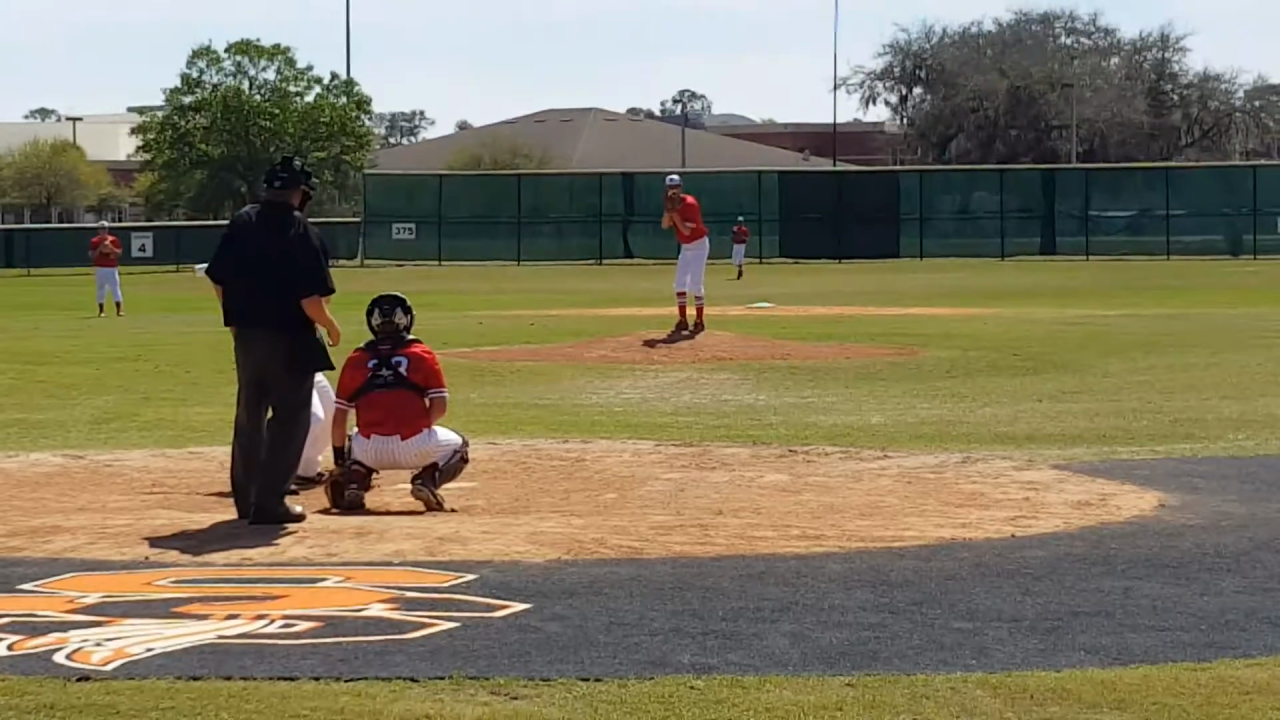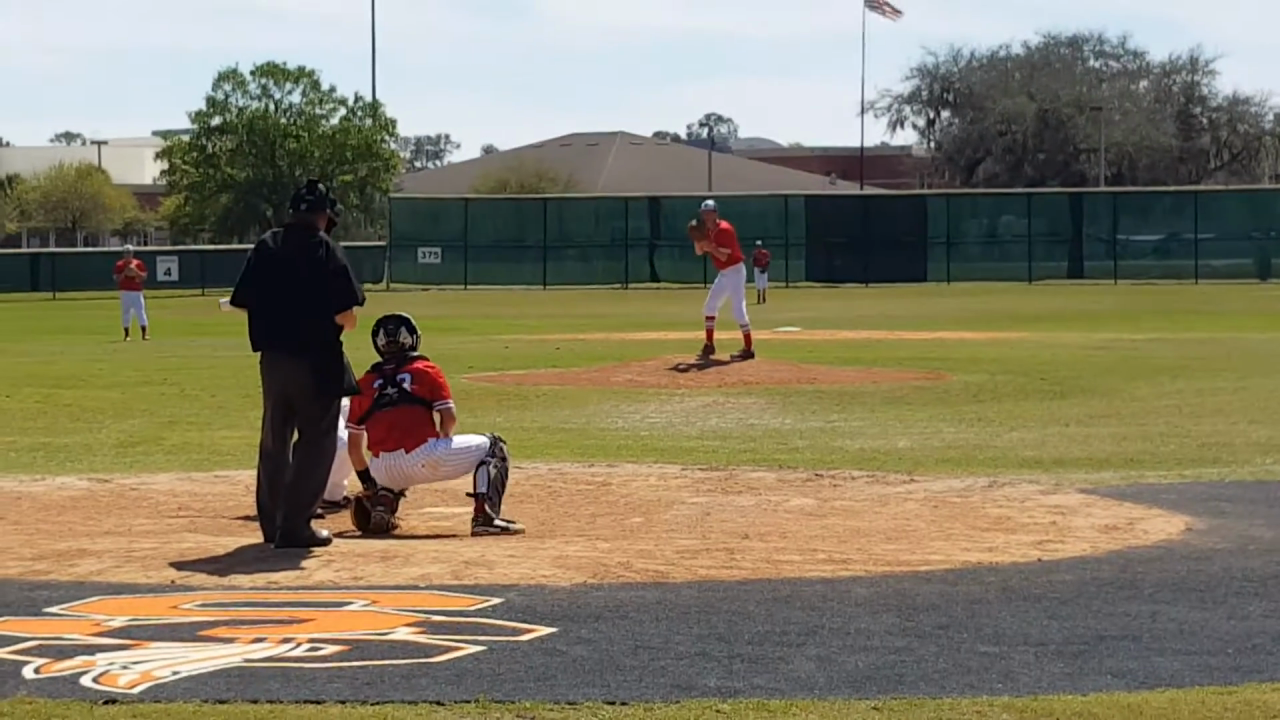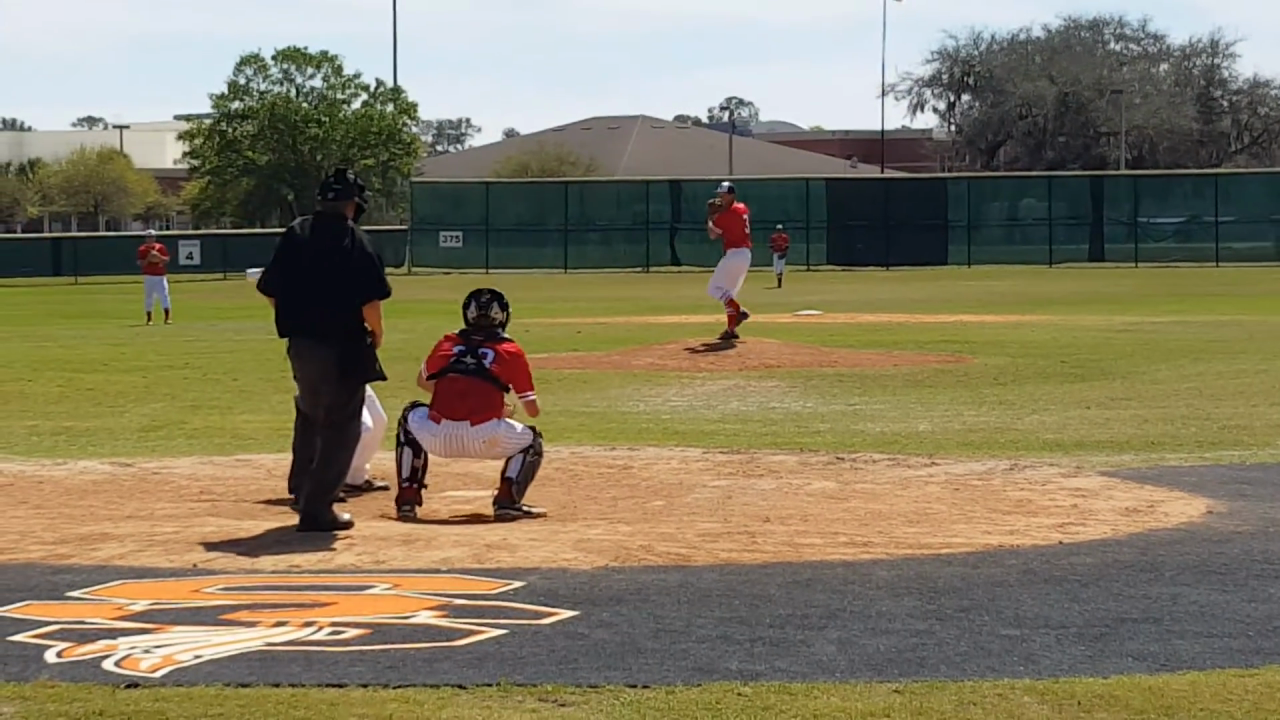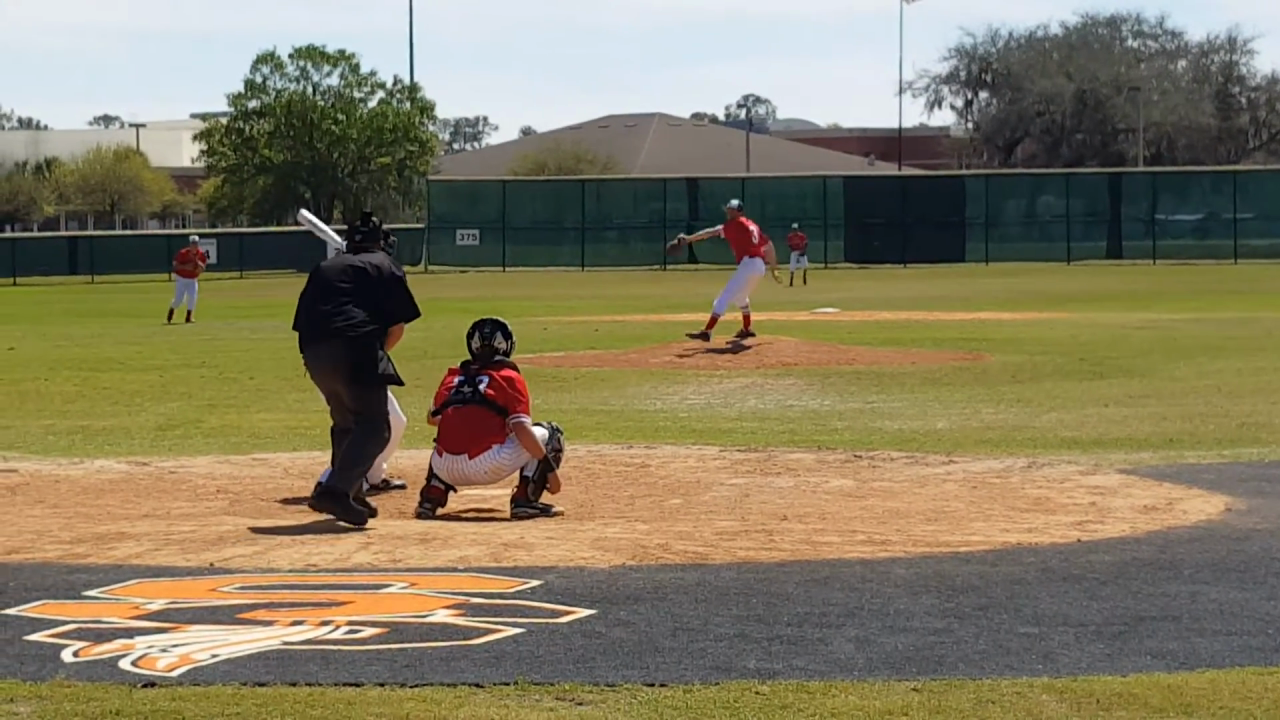
dt=0.7s
person 1, frame 1
left shoulder: (241, 222)
right shoulder: (300, 230)
left elbow: (218, 282)
right elbow: (311, 298)
right wrist: (330, 326)
left hip: (247, 334)
right hip: (289, 338)
left knee: (249, 418)
right knee: (289, 419)
left ankle: (247, 499)
right ankle: (268, 502)
person 1, frame 2
left shoulder: (266, 246)
right shoulder: (325, 249)
left elbow: (244, 302)
right elbow: (345, 314)
right wrist: (347, 325)
left hip: (273, 358)
right hip: (316, 361)
left knee: (274, 441)
right knee: (316, 442)
left ankle: (273, 523)
right ankle: (294, 526)
person 1, frame 3
left shoulder: (294, 233)
right shoulder: (353, 239)
left elbow: (271, 293)
right elbow: (370, 303)
right wrist: (377, 332)
left hip: (300, 344)
right hip: (342, 347)
left knee: (310, 415)
right knee: (341, 427)
left ankle: (303, 493)
right ankle: (316, 510)
person 1, frame 4
left shoulder: (323, 268)
right shoulder: (385, 265)
left elbow: (303, 320)
right elbow: (397, 327)
right wrist: (378, 352)
left hip: (315, 352)
right hip: (355, 349)
left knee: (346, 422)
right knee: (374, 426)
left ankle: (347, 494)
right ankle: (337, 490)
person 2, frame 1
left shoulder: (356, 360)
right shoulder: (422, 354)
left elbow: (339, 420)
right elbow: (440, 407)
left wrist: (340, 461)
left hip: (370, 451)
right hip: (415, 447)
left knee: (356, 438)
right knee: (458, 446)
left ankle: (355, 483)
right ankle: (428, 480)
person 2, frame 2
left shoulder: (365, 383)
right shoulder: (426, 370)
left elbow: (354, 444)
right elbow: (449, 418)
left wrist: (368, 484)
right wrist: (438, 451)
left hip: (385, 471)
right hip: (425, 456)
right knee: (492, 447)
left ankle: (382, 505)
right ankle: (485, 517)
person 2, frame 3
left shoulder: (447, 344)
right shoulder: (511, 351)
left elbow: (425, 381)
right elbow: (532, 409)
left hip: (437, 435)
right hip: (482, 436)
left knee: (410, 418)
right knee: (531, 440)
left ankle: (407, 497)
right ankle: (508, 501)
person 2, frame 4
left shoulder: (452, 376)
right shoulder: (510, 377)
left elbow: (433, 418)
right elbow: (522, 430)
right wrist: (550, 467)
left hip: (445, 468)
right hip: (488, 465)
right knee: (550, 434)
left ankle: (431, 498)
right ankle: (525, 500)
